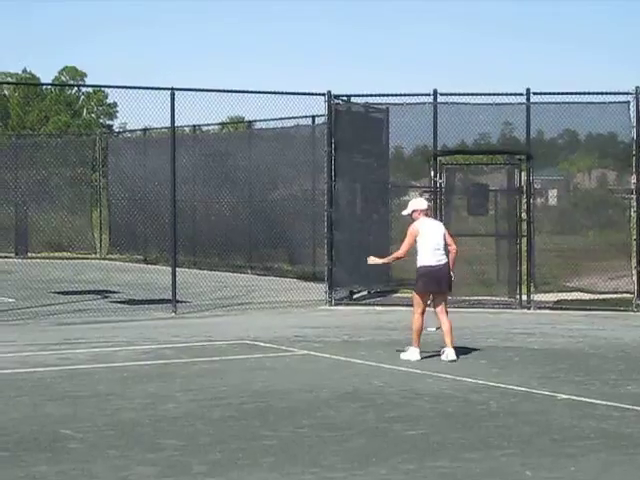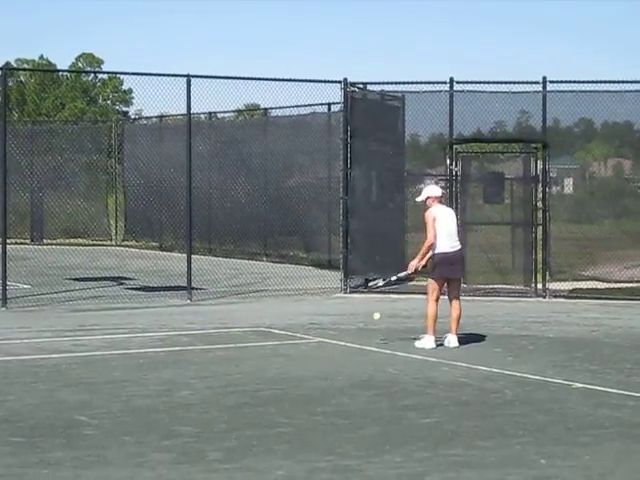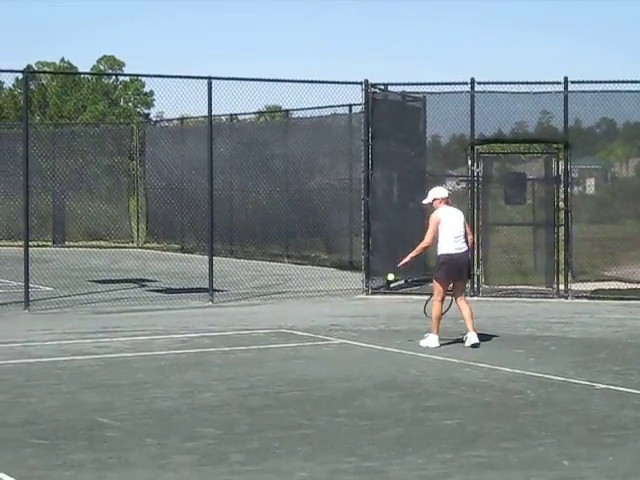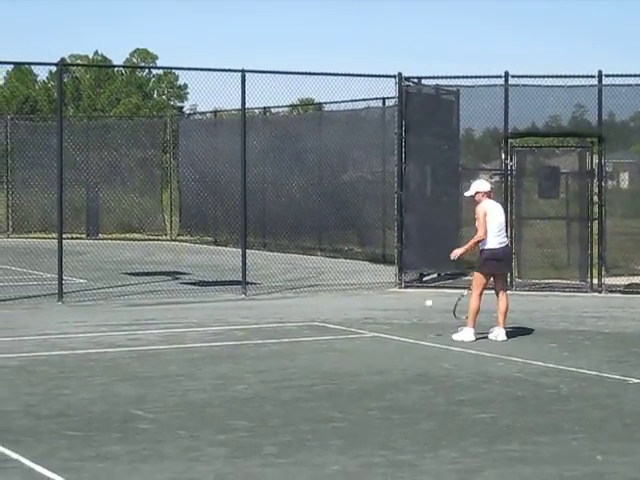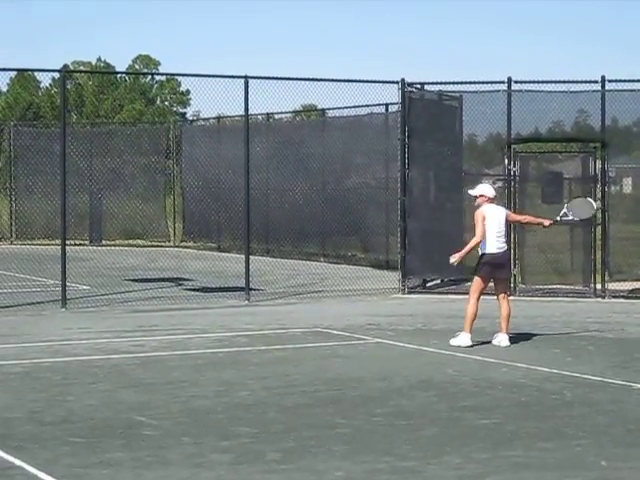
dt=0.7s
person 1, frame 1
left shoulder: (416, 226)
right shoulder: (439, 225)
left elbow: (401, 253)
right elbow: (453, 248)
left wrist: (382, 260)
right wrist: (450, 268)
left hip: (427, 271)
right hip: (443, 269)
left knee: (418, 312)
right knee: (442, 312)
left ankle: (414, 350)
right ankle: (449, 350)
person 1, frame 2
left shoulder: (430, 212)
right shoulder: (450, 211)
left elbow: (431, 240)
left wrist: (417, 259)
right wrist: (426, 258)
left hip: (442, 258)
right hip: (457, 255)
left knee: (432, 299)
right knee: (454, 298)
left ankle: (429, 338)
right ankle: (452, 336)
person 1, frame 3
left shoulder: (436, 215)
right shoulder: (459, 213)
left elbow: (427, 242)
right elbow: (469, 237)
left wrist: (409, 257)
left hip: (448, 258)
right hip: (464, 256)
left knee: (438, 299)
right knee: (461, 298)
left ankle: (433, 337)
right ankle: (471, 334)
person 1, frame 4
left shoulder: (481, 207)
right shoulder: (498, 206)
left elbow: (481, 235)
left wrist: (463, 249)
left hip: (490, 253)
right hip: (504, 250)
left knee: (476, 292)
right knee: (501, 292)
left ankle: (469, 330)
right ankle: (500, 330)
person 1, frame 5
left shoulder: (481, 212)
right shoulder: (502, 211)
left elbow: (479, 237)
right elbow: (522, 218)
left wrist: (461, 254)
right wrist: (543, 221)
left hip: (488, 258)
right hip: (503, 256)
left knee: (473, 297)
right knee: (503, 297)
left ankle: (465, 335)
right ankle: (503, 336)
